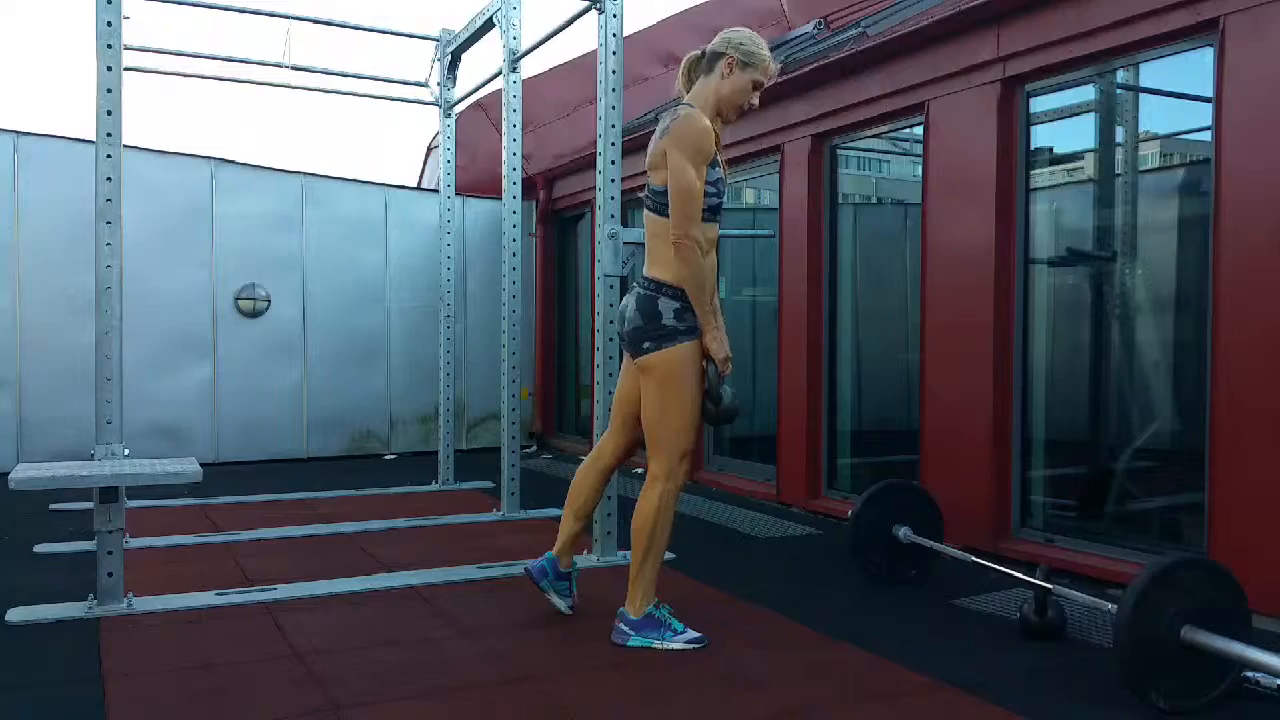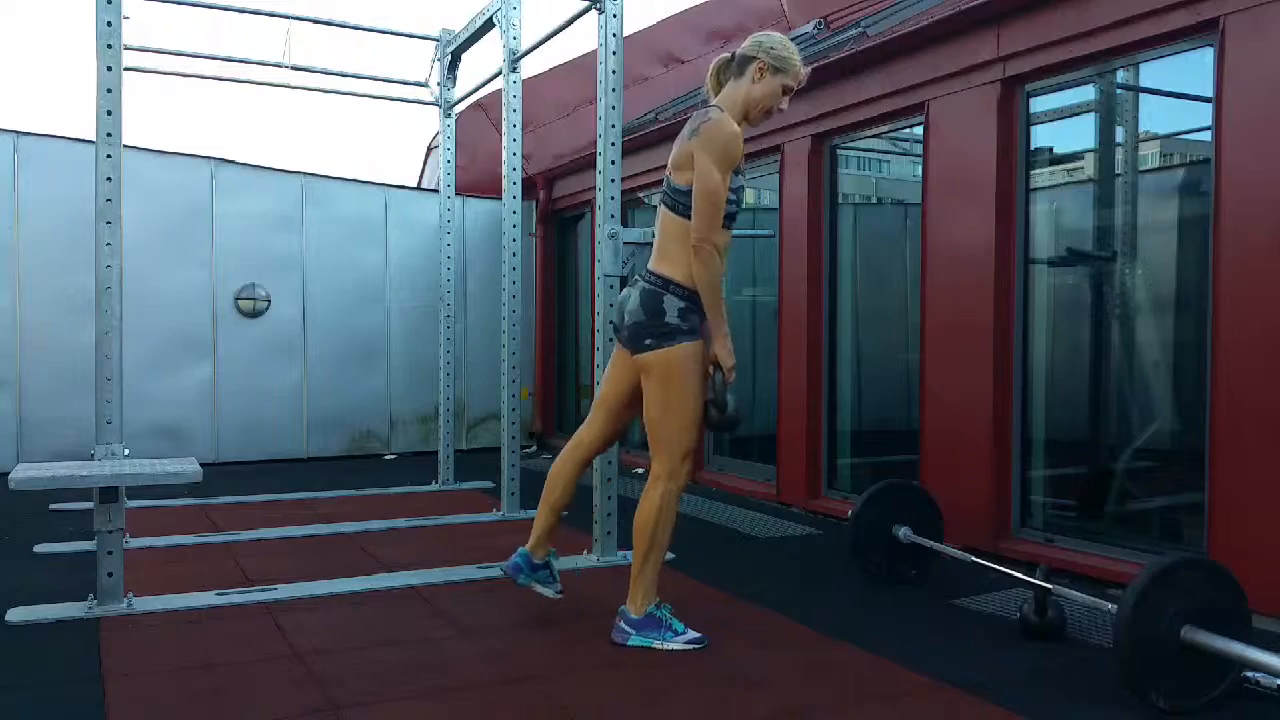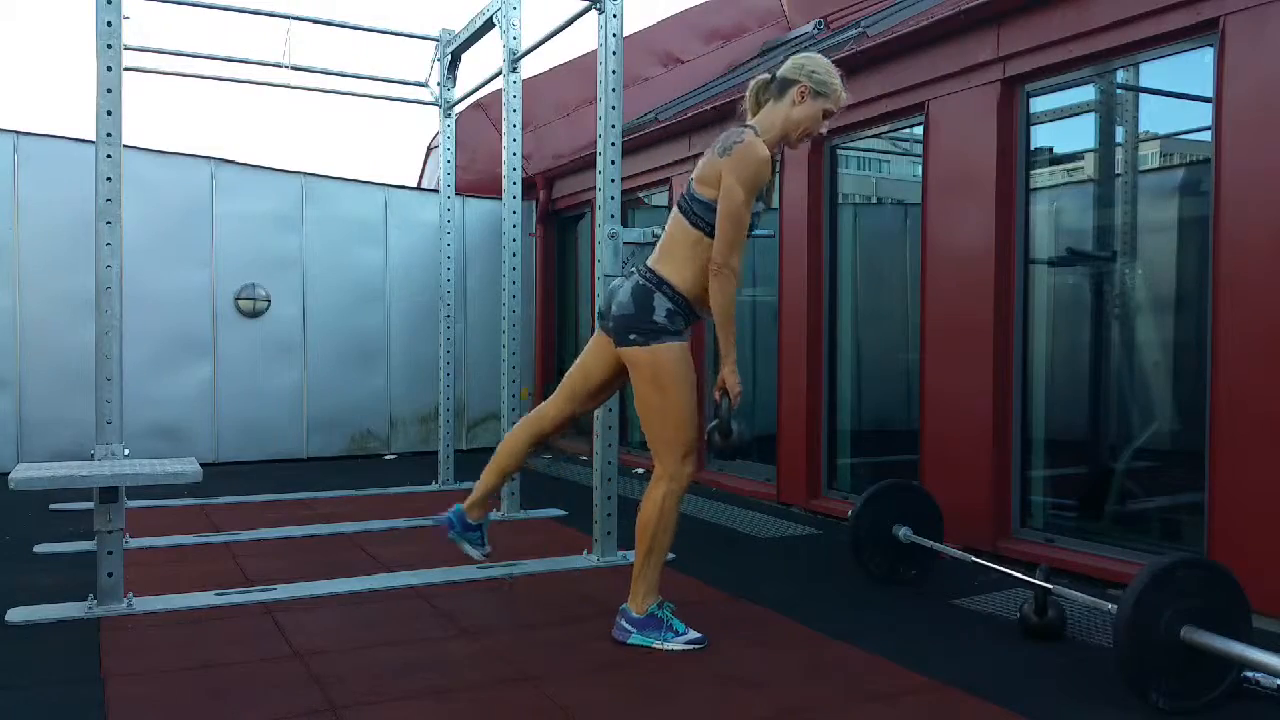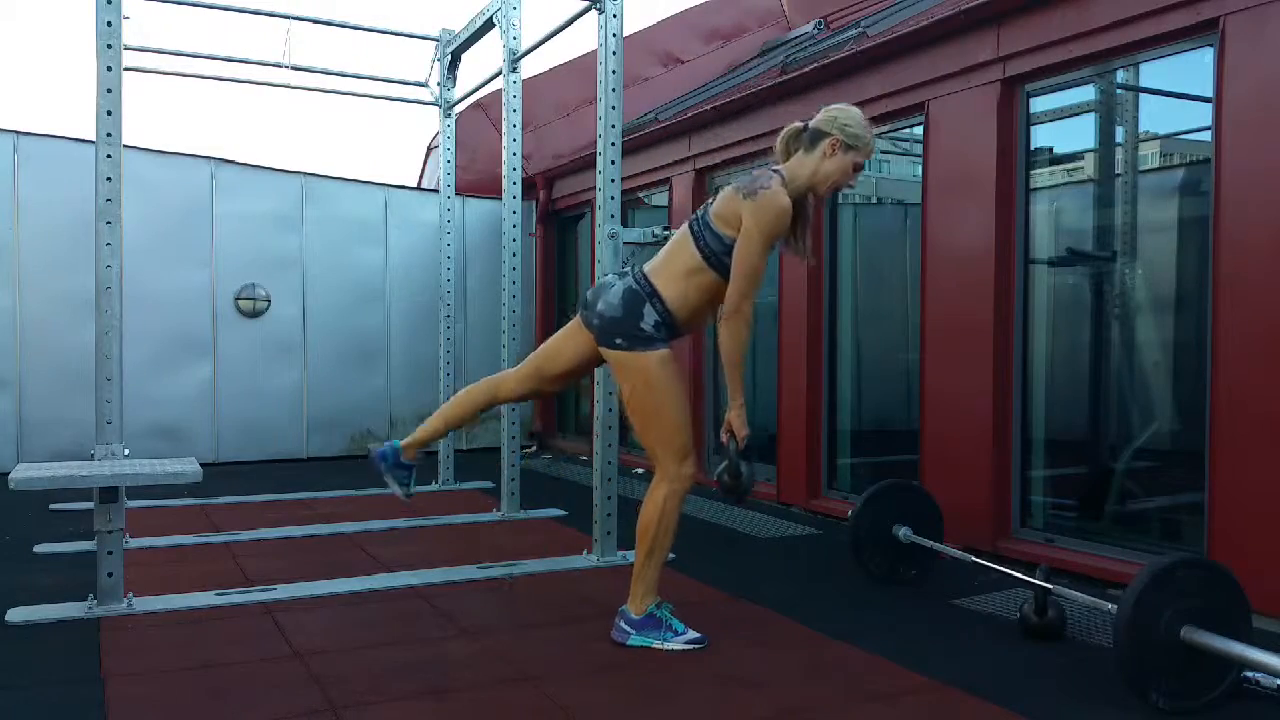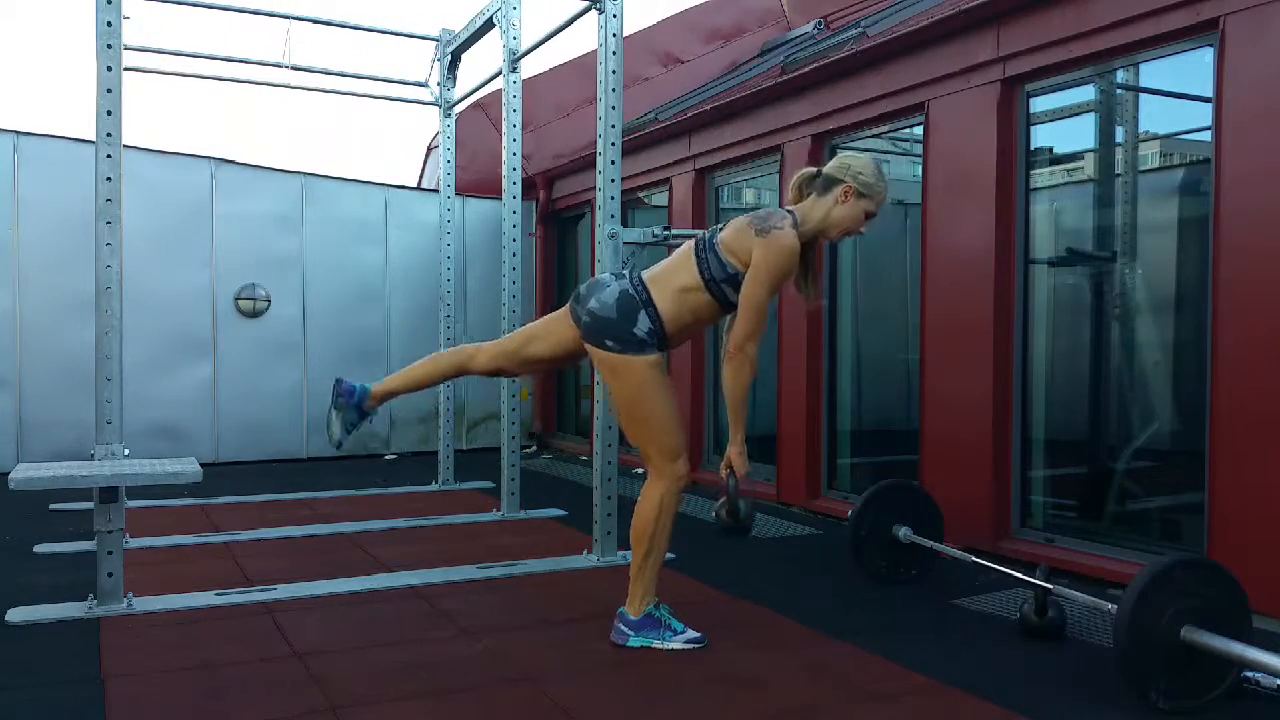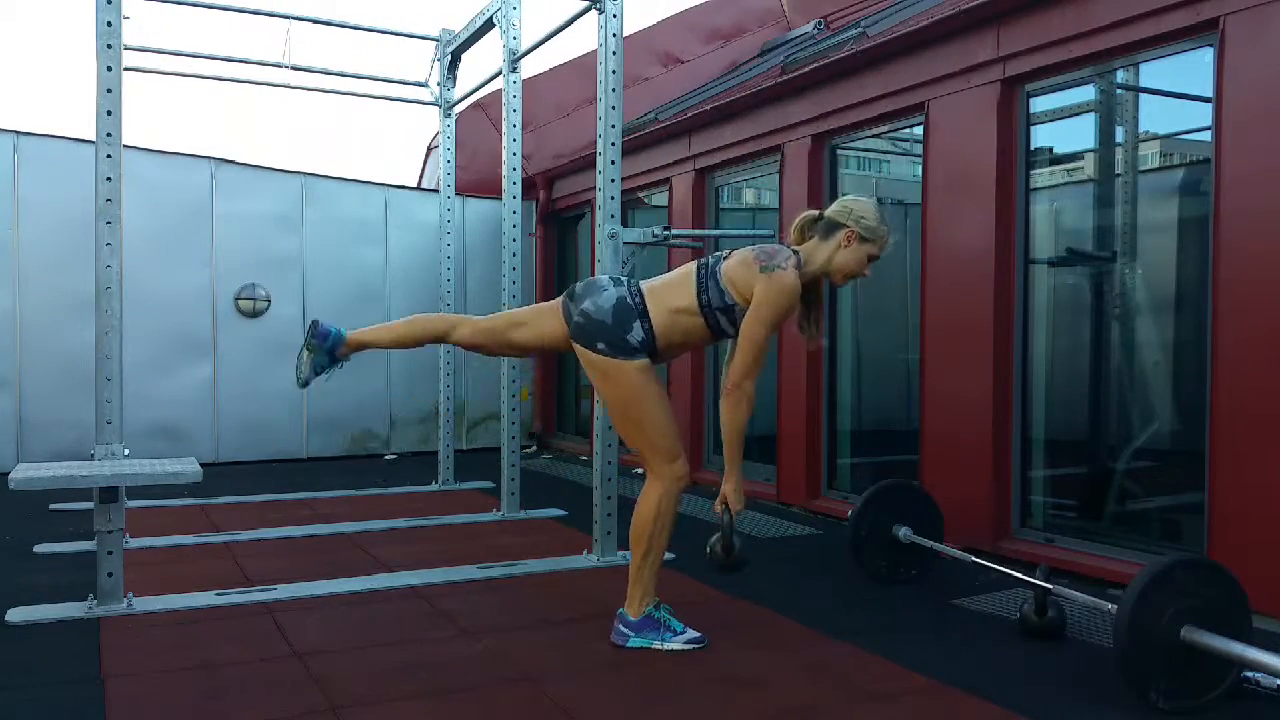
dt=0.3s
person 1, frame 1
left shoulder: (688, 127)
right shoulder: (690, 124)
right elbow: (685, 241)
left wrist: (710, 321)
right wrist: (713, 328)
left hip: (655, 308)
right hip: (667, 313)
left knee: (616, 446)
right knee: (668, 469)
left ankle: (557, 561)
right ankle: (638, 617)
person 1, frame 2
left shoulder: (708, 127)
right shoulder: (720, 129)
right elbow: (705, 245)
left wrist: (709, 331)
right wrist: (722, 337)
left hip: (648, 303)
right hip: (668, 311)
left knee: (594, 435)
right knee: (672, 469)
left ankle: (534, 553)
right ankle: (638, 615)
person 1, frame 3
left shoulder: (739, 145)
right shoulder: (753, 151)
right elbow: (722, 267)
left wrist: (722, 356)
right wrist: (729, 362)
left hip: (636, 299)
right hip: (655, 311)
left knee: (555, 410)
right knee: (675, 468)
left ankle: (470, 512)
right ankle: (640, 614)
person 1, frame 4
left shoulder: (771, 191)
right shoulder: (773, 199)
left elbow: (730, 305)
right elbow: (736, 311)
left wrist: (734, 398)
right wrist: (737, 404)
left hip: (620, 300)
right hip: (637, 320)
left knee: (514, 385)
right knee: (676, 470)
left ankle: (404, 451)
right ankle: (638, 615)
person 1, frame 5
left shoulder: (778, 228)
right shoulder: (782, 239)
left elbow: (736, 341)
right elbow: (739, 350)
left wrist: (734, 437)
right wrist: (737, 442)
left hip: (609, 301)
right hip: (626, 323)
left knee: (486, 358)
right knee: (670, 470)
left ankle: (365, 396)
right ankle: (637, 615)
person 1, frame 6
left shoulder: (782, 267)
right shoulder: (784, 278)
left elbow: (734, 380)
right elbow: (738, 386)
left wrist: (730, 467)
right wrist: (733, 475)
left hip: (601, 304)
right hip: (614, 327)
left knee: (463, 329)
right knee: (669, 472)
left ankle: (336, 342)
right ankle: (636, 617)
